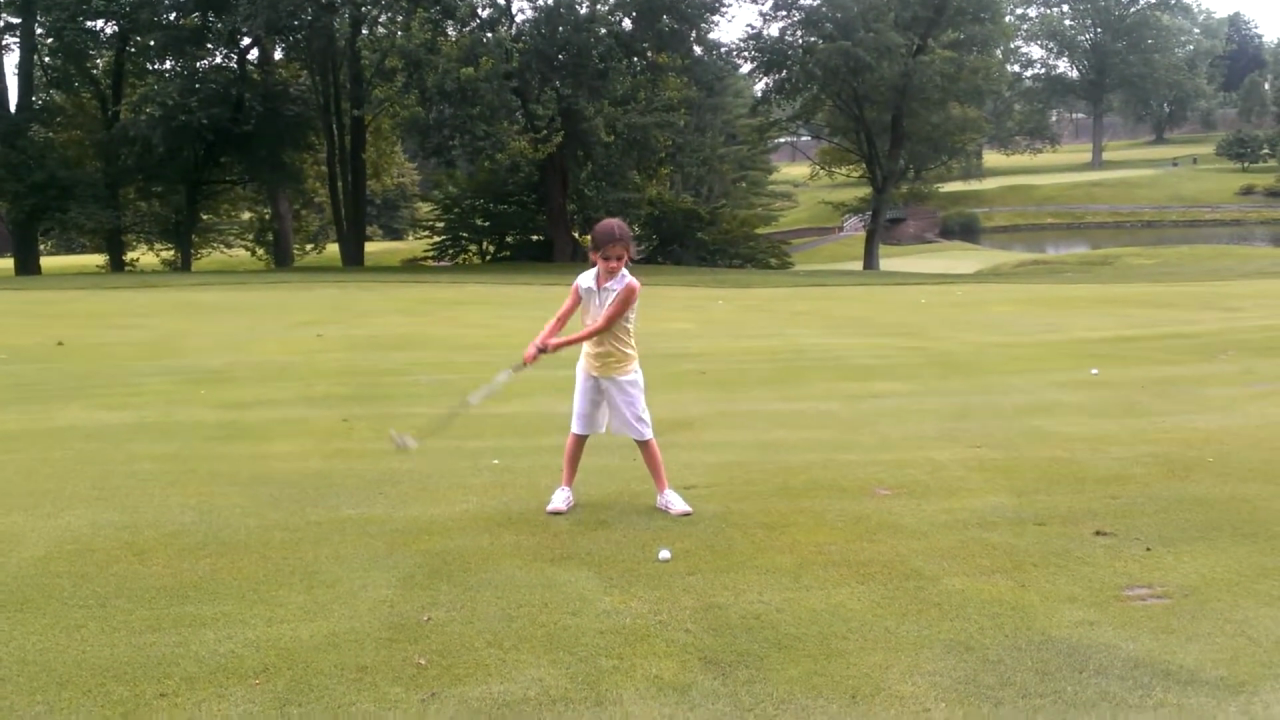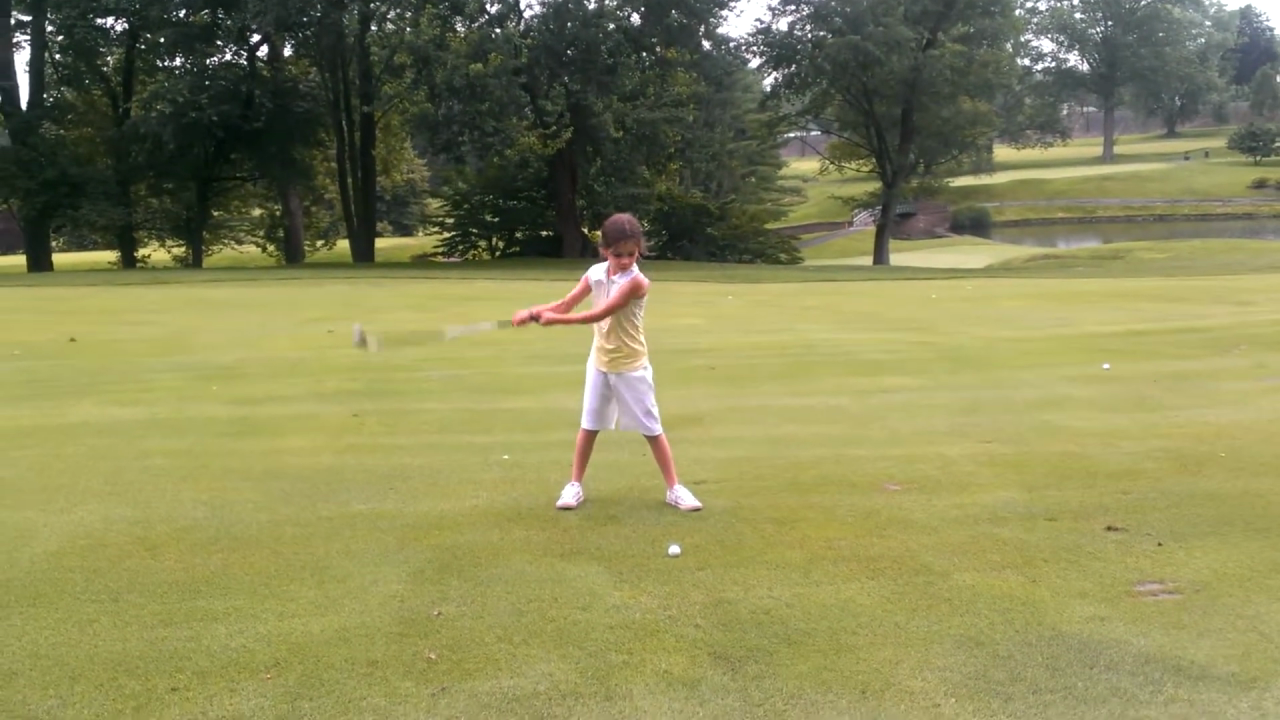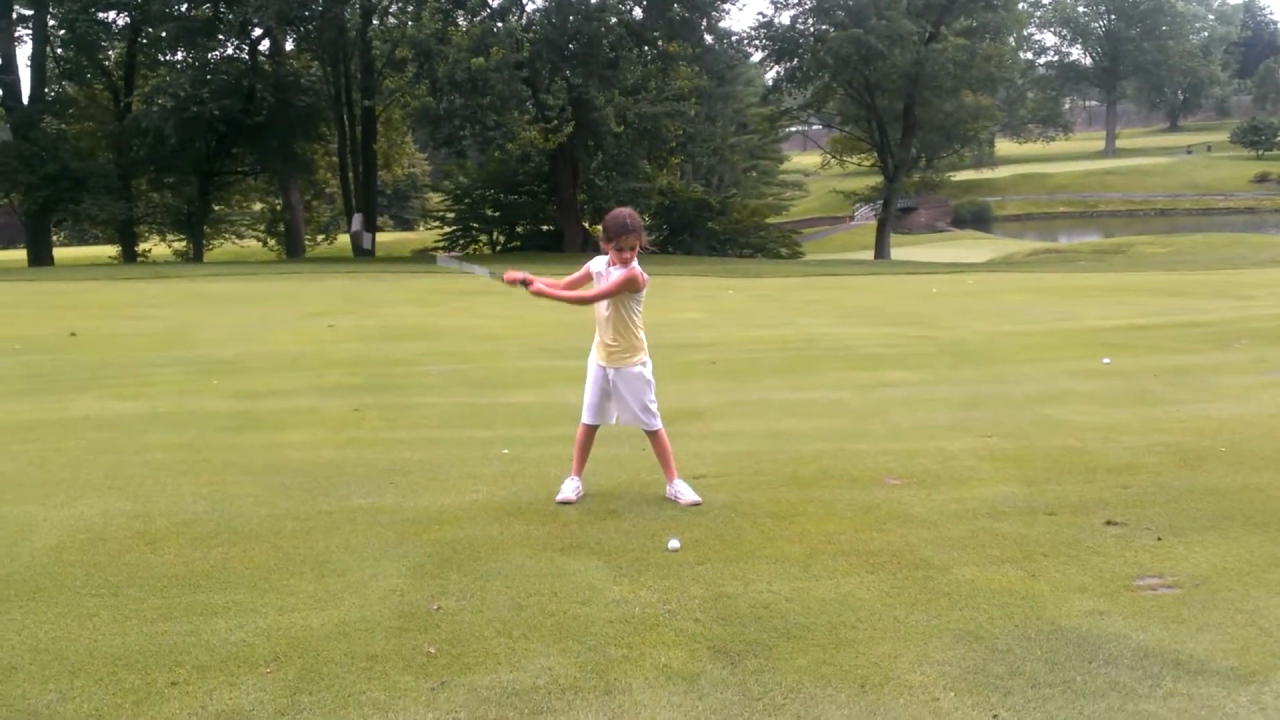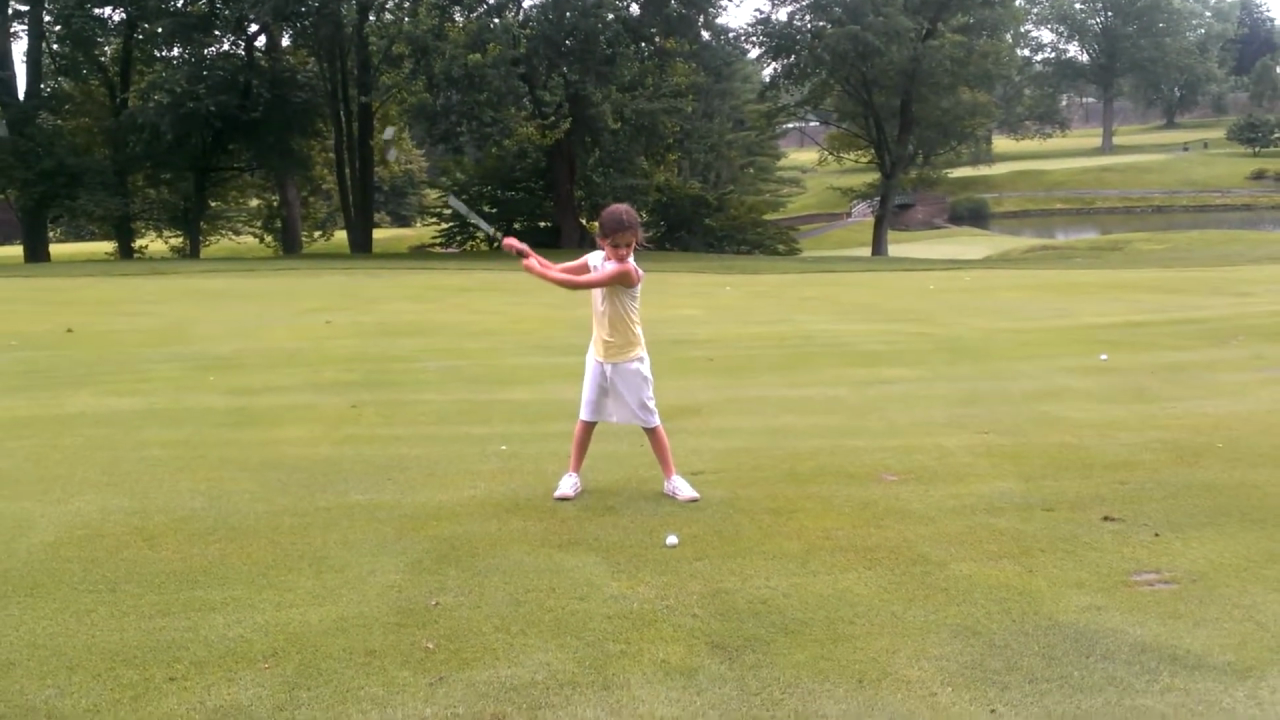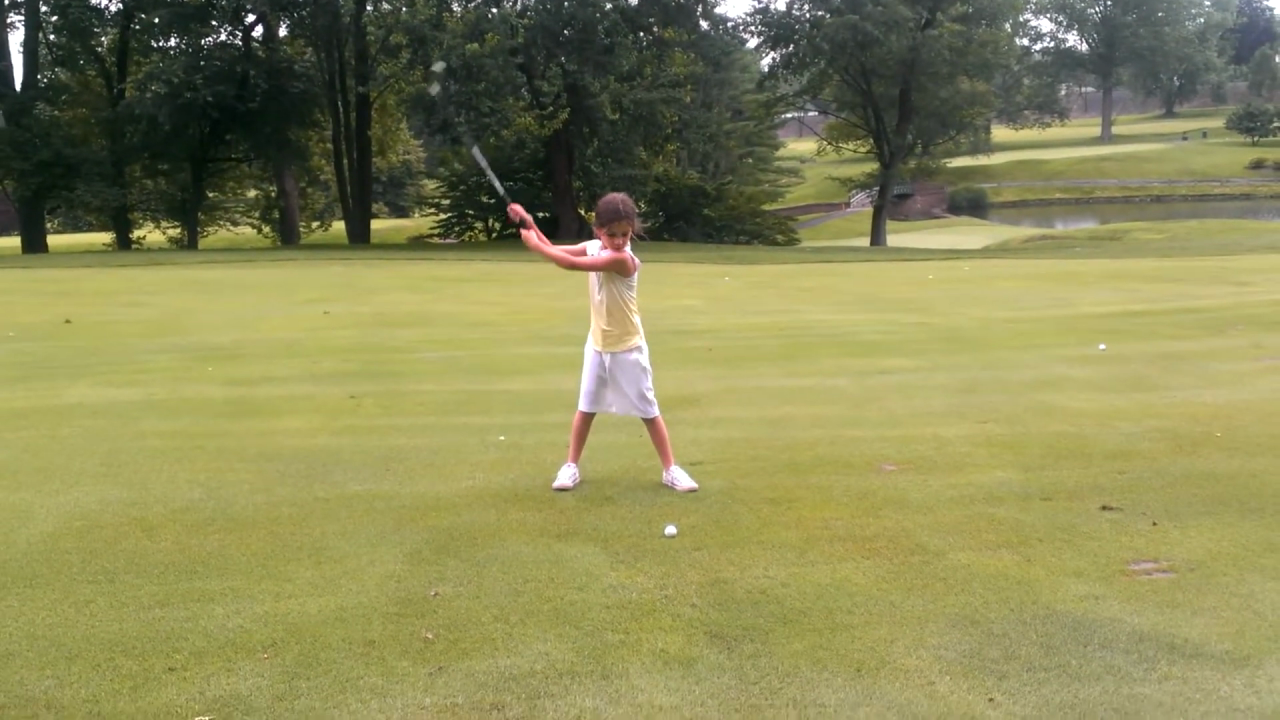
dt=0.1s
person 1, frame 1
left shoulder: (629, 286)
right shoulder: (583, 282)
left elbow: (601, 326)
right elbow: (560, 318)
left wrist: (561, 343)
right wrist: (539, 342)
left hip: (623, 370)
right hip: (589, 367)
left knee: (642, 432)
right knee: (578, 430)
left ankle: (664, 492)
right ankle: (565, 489)
person 1, frame 2
left shoulder: (637, 282)
right shoulder: (596, 273)
left elbow: (598, 314)
right elbow: (567, 302)
left wrist: (555, 318)
right wrist: (536, 312)
left hip: (631, 366)
right hip: (600, 362)
left knee: (651, 428)
right knee: (589, 426)
left ankle: (674, 488)
right ankle: (575, 484)
person 1, frame 3
left shoulder: (634, 275)
right shoulder: (597, 265)
left elbow: (588, 297)
right elbow: (562, 285)
left wrist: (545, 291)
right wrist: (531, 279)
left hip: (631, 361)
right hip: (601, 357)
left knee: (651, 422)
right knee: (589, 420)
left ankle: (673, 482)
right ankle: (575, 479)
person 1, frame 4
left shoulder: (627, 271)
right shoulder: (595, 259)
left elbow: (576, 283)
right elbow: (558, 270)
left wrist: (536, 269)
right wrist: (529, 253)
left hip: (628, 357)
right hip: (599, 354)
left knee: (649, 419)
right knee: (587, 416)
left ankle: (671, 478)
right ankle: (572, 475)
person 1, frame 5
left shoulder: (623, 259)
right shoulder: (592, 248)
left elbow: (570, 263)
right elbow: (555, 251)
left wrist: (537, 246)
right wrist: (530, 225)
left hip: (627, 347)
right hip: (598, 344)
left knee: (648, 409)
right knee: (586, 407)
left ankle: (670, 469)
right ankle: (571, 465)
